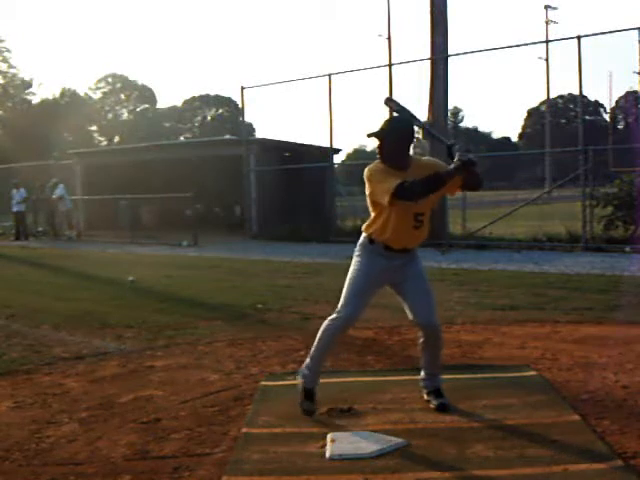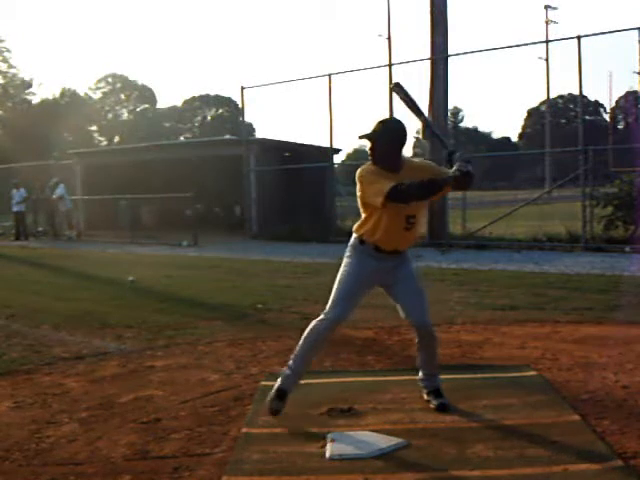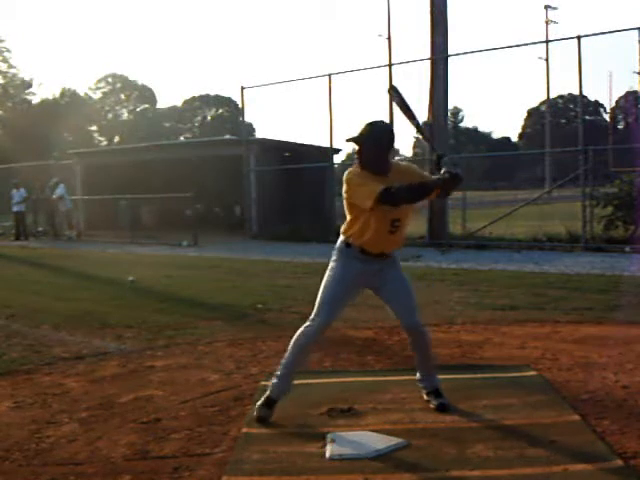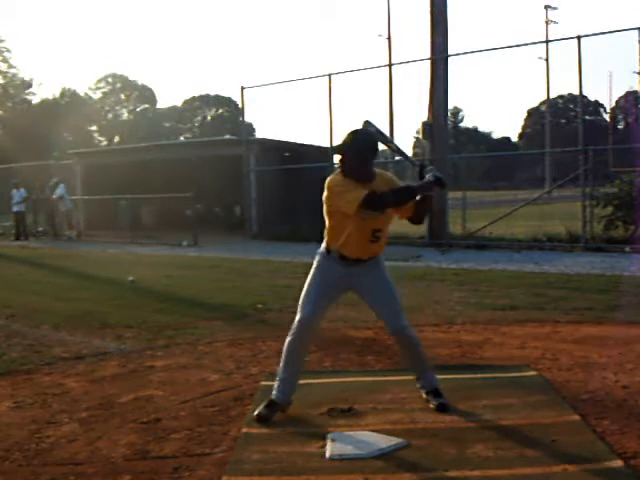
dt=0.1s
person 1, frame 1
left shoulder: (429, 166)
right shoulder: (375, 173)
left elbow: (471, 183)
right elbow: (411, 192)
left wrist: (462, 168)
right wrist: (454, 171)
left hip: (408, 258)
right hip: (373, 253)
left knee: (430, 324)
right knee: (344, 317)
left ankle: (432, 385)
right ankle: (307, 379)
person 1, frame 2
left shoulder: (420, 168)
right shoulder: (366, 174)
left elbow: (462, 184)
right elbow: (403, 195)
left wrist: (460, 174)
right wrist: (448, 177)
left hip: (398, 259)
right hip: (364, 255)
left knee: (423, 324)
right knee: (331, 318)
left ankle: (430, 385)
right ankle: (287, 381)
person 1, frame 3
left shoulder: (405, 171)
right shoulder: (353, 177)
left elbow: (443, 190)
right elbow: (394, 197)
left wrist: (444, 180)
right wrist: (438, 180)
left hip: (385, 262)
right hip: (349, 259)
left knee: (414, 325)
right knee: (318, 323)
left ankle: (430, 386)
right ankle: (277, 389)
person 1, frame 4
left shoulder: (387, 181)
right shoulder: (335, 184)
left elbow: (416, 217)
right elbow: (379, 202)
left wrist: (425, 190)
right wrist: (422, 187)
left hip: (369, 266)
right hip: (332, 263)
left knee: (400, 328)
right knee: (302, 325)
left ankle: (428, 385)
right ankle: (280, 395)
